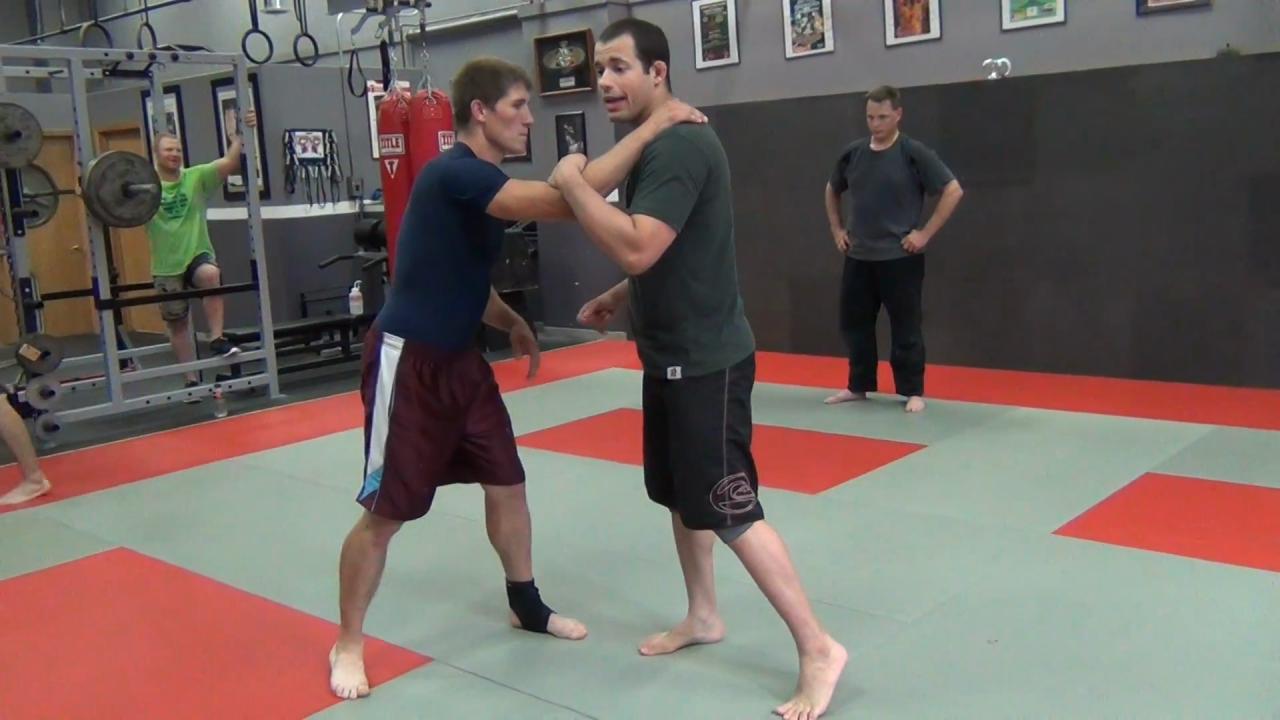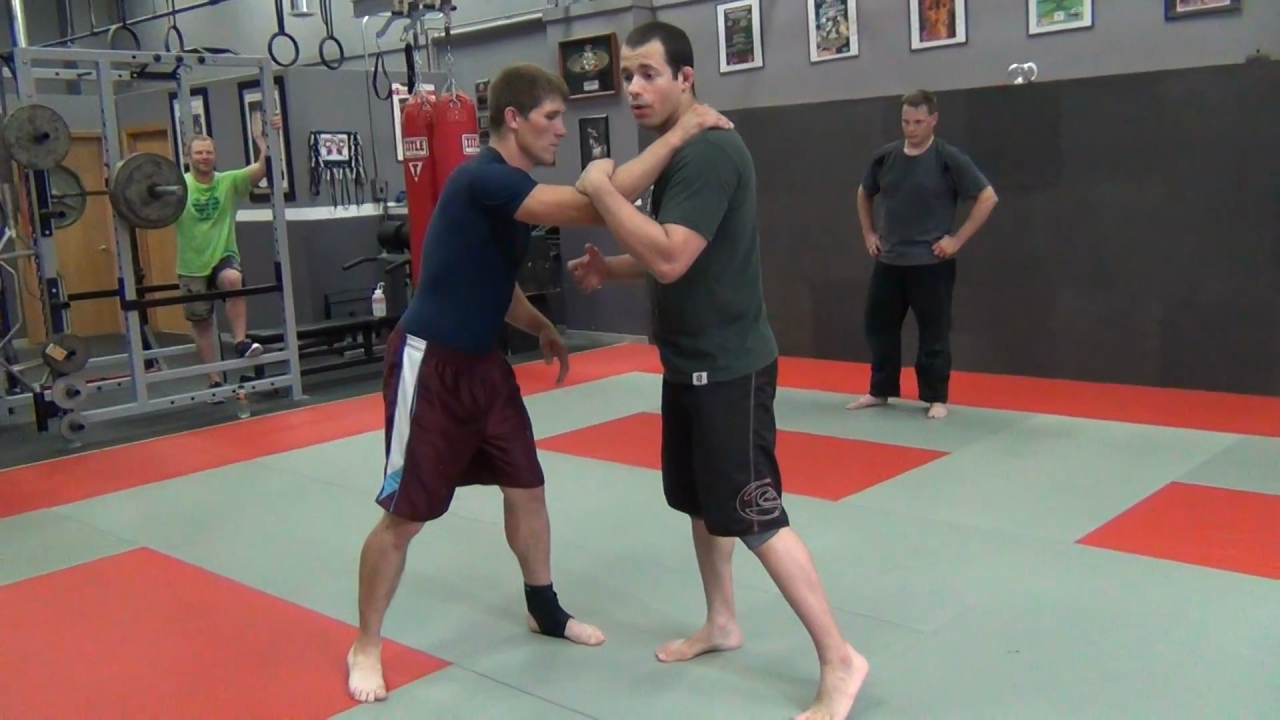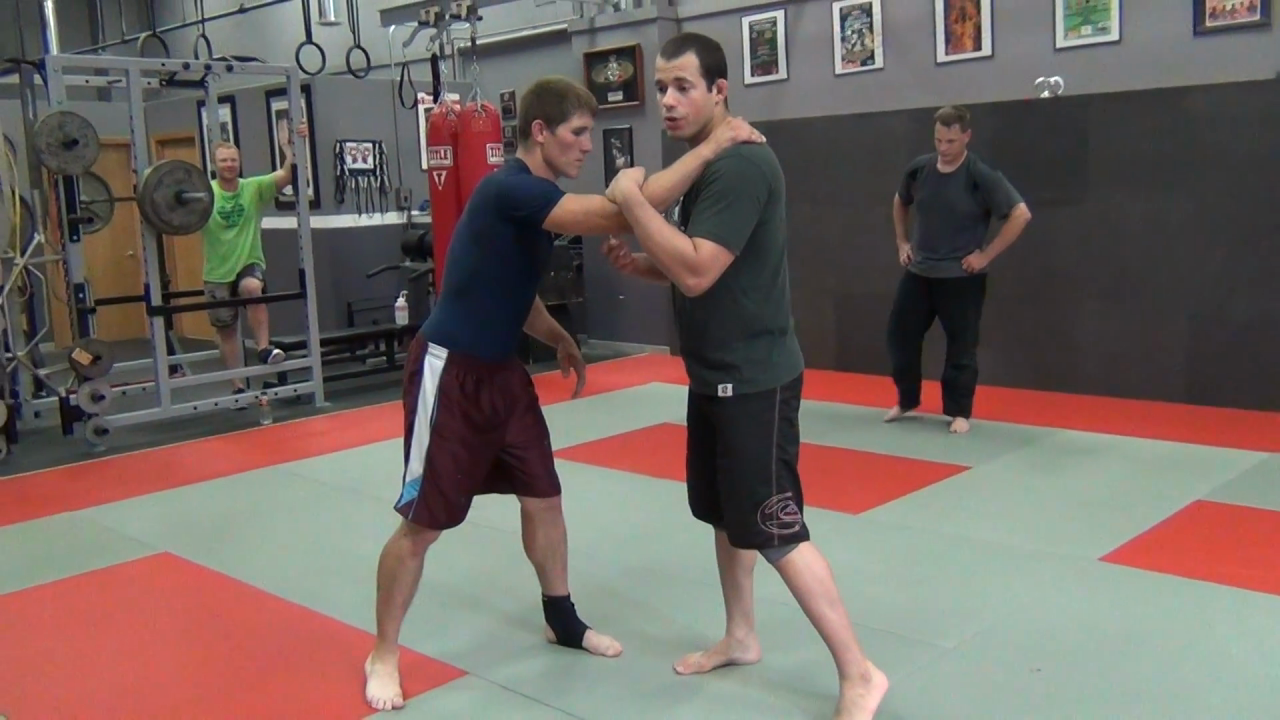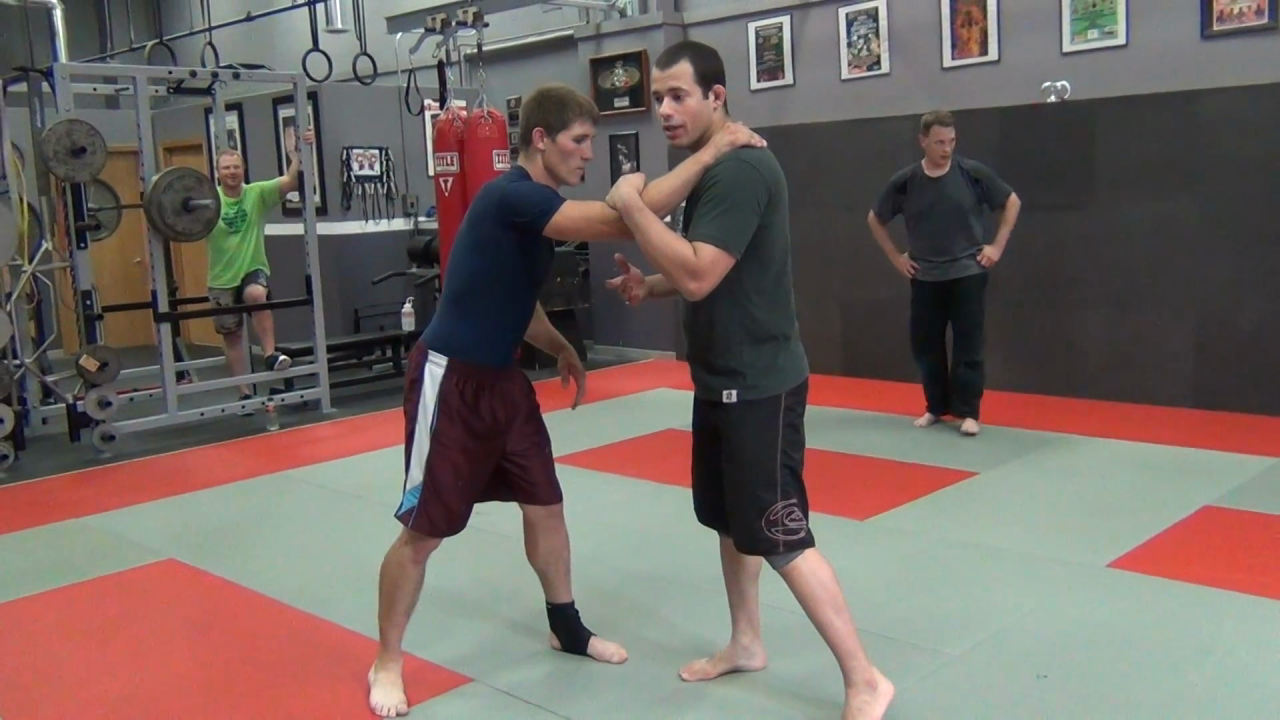
dt=0.5s
person 1, frame 1
left shoulder: (679, 146)
right shoulder: (662, 143)
left elbow: (637, 249)
left wrist: (573, 182)
right wrist: (616, 297)
left hip: (706, 359)
right hip: (673, 353)
left knee: (729, 510)
right knee: (680, 493)
left ankle: (818, 649)
right ankle: (703, 616)
person 1, frame 2
left shoulder: (709, 152)
right shoulder: (681, 151)
left elbow: (671, 258)
left wrist: (601, 187)
right wrist: (609, 269)
left hip: (729, 367)
right hip: (692, 361)
left knee: (754, 517)
right knee: (700, 500)
left ankle: (840, 660)
right ankle: (721, 623)
person 1, frame 3
left shoulder: (741, 165)
right shoulder: (708, 162)
left elbow: (698, 272)
left wrist: (632, 198)
right wrist: (639, 261)
left hip: (754, 378)
right hip: (716, 373)
left knee: (775, 530)
right knee: (723, 511)
right ankle: (740, 636)
person 1, frame 4
left shoulder: (741, 170)
right shoulder: (713, 168)
left elbow: (699, 276)
left wrist: (631, 203)
right wrist: (648, 285)
left hip: (759, 384)
right hip: (723, 378)
left knee: (778, 534)
right knee: (729, 518)
right ankle: (746, 643)
person 2, frame 1
left shoulder: (485, 182)
right shoulder: (453, 175)
right elbow: (567, 201)
left wrist: (509, 321)
right wrist: (651, 127)
left hip: (459, 359)
right hip: (407, 362)
left knee: (507, 484)
right knee: (385, 513)
left ankle: (526, 604)
right ankle: (348, 644)
person 2, frame 2
left shoulder: (514, 188)
right shoulder: (483, 180)
right elbow: (596, 206)
left wrist: (540, 327)
right wrist: (679, 134)
left hip: (483, 361)
right hip: (431, 364)
left knee: (526, 487)
right knee: (404, 514)
left ankle: (544, 609)
right ankle: (366, 647)
person 2, frame 3
left shoulder: (538, 197)
right shoulder: (510, 190)
right elbow: (621, 213)
left wrist: (558, 338)
right wrist: (711, 146)
left hip: (501, 369)
right hip: (450, 372)
left knee: (543, 496)
right knee: (422, 522)
left ankle: (562, 619)
right ankle: (383, 654)
person 2, frame 4
left shoulder: (539, 206)
right shoulder: (510, 198)
right elbow: (624, 219)
left wrist: (559, 347)
right wrist: (710, 151)
left hip: (502, 377)
right hip: (450, 380)
left knee: (544, 504)
right knee: (423, 531)
left ankle: (566, 627)
right ankle: (386, 663)
person 3, frame 1
left shoulder: (914, 153)
right shoulder: (852, 153)
left elbow: (953, 191)
right elbow: (832, 190)
left wrist: (925, 233)
right wrist: (837, 229)
left hip: (901, 257)
right hip: (858, 256)
left knee: (906, 326)
right knee: (854, 322)
left ankle: (913, 392)
right ankle: (858, 386)
person 3, frame 2
left shoulder: (949, 159)
right shoulder: (886, 157)
left elbow: (988, 197)
right elbow: (864, 193)
left wrist: (957, 239)
right wrist: (868, 233)
left hip: (931, 262)
right hip: (888, 260)
left knee: (933, 332)
right knee: (879, 326)
left ankle: (936, 398)
right ankle: (880, 390)
person 3, frame 3
left shoulder: (981, 177)
right shoulder: (919, 169)
left elbow: (1021, 214)
right elbow: (900, 203)
left wrist: (987, 254)
right wrist: (902, 242)
left hip: (962, 276)
right hip: (918, 271)
left knee: (961, 346)
right knee: (901, 335)
left ankle: (959, 412)
right ankle: (907, 401)
person 3, frame 4
left shoulder: (974, 173)
right shoulder: (904, 181)
left elbow: (1012, 202)
right elbow: (875, 219)
left wrist: (998, 245)
right wrist: (896, 257)
left hip: (968, 273)
right hip: (925, 277)
left knee: (969, 344)
right knee: (925, 345)
left ankle: (968, 413)
right ankle: (936, 407)
person 4, frame 1
left shoulder: (197, 177)
left elbow: (231, 163)
left wrist: (240, 135)
left hip: (198, 254)
right hip: (166, 266)
left knee: (211, 274)
right knee: (177, 324)
left ankle: (217, 339)
right ankle: (192, 380)
person 4, frame 2
left shoulder: (230, 181)
left elbow: (262, 168)
left wrist: (267, 139)
left hip: (223, 256)
right hip: (192, 266)
left knee: (233, 280)
right knee: (202, 324)
left ankle: (241, 341)
right ankle: (215, 381)
person 4, frame 3
left shoulder: (254, 188)
left elbow: (287, 176)
left wrist: (293, 147)
left hip: (249, 263)
right hip: (218, 272)
left knee: (252, 289)
right knee: (226, 330)
left ankle: (264, 347)
right ankle: (238, 387)
person 4, frame 4
left shoulder: (257, 193)
left elbow: (291, 181)
left wrist: (297, 154)
left hip: (253, 269)
right hip: (222, 279)
left knee: (256, 296)
right knee: (231, 336)
left ankle: (270, 354)
right ankle: (245, 393)
